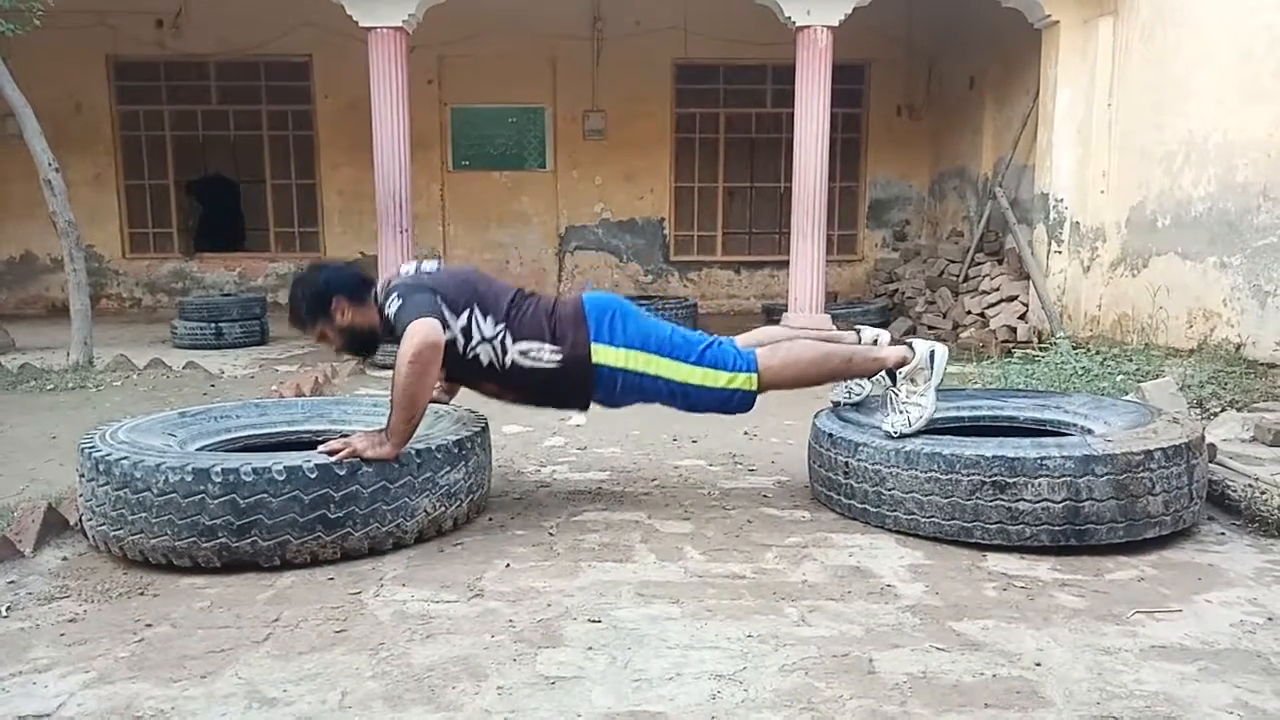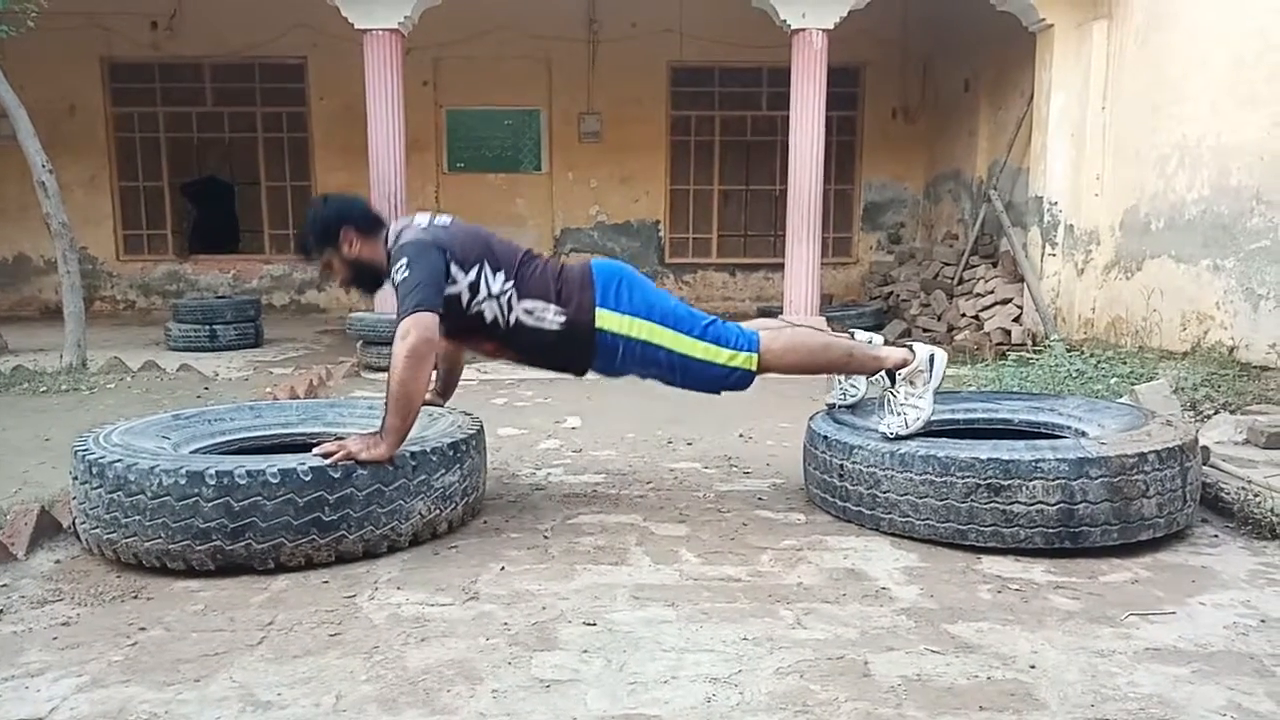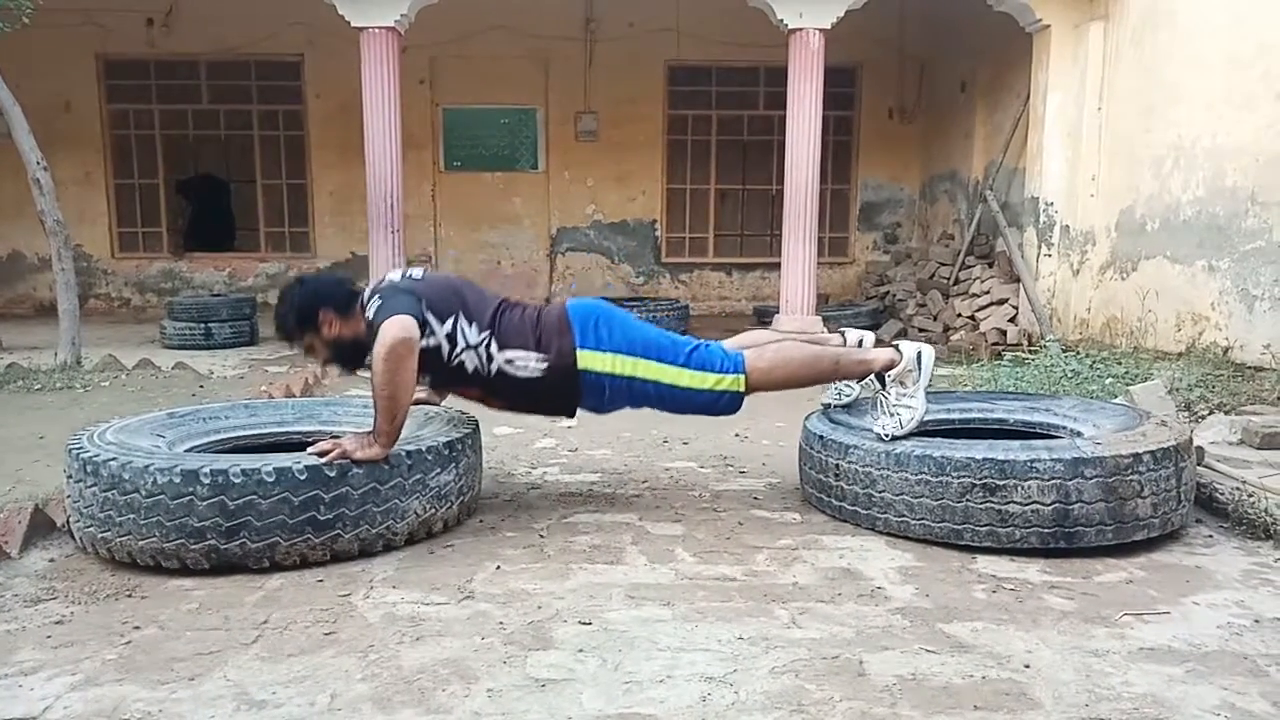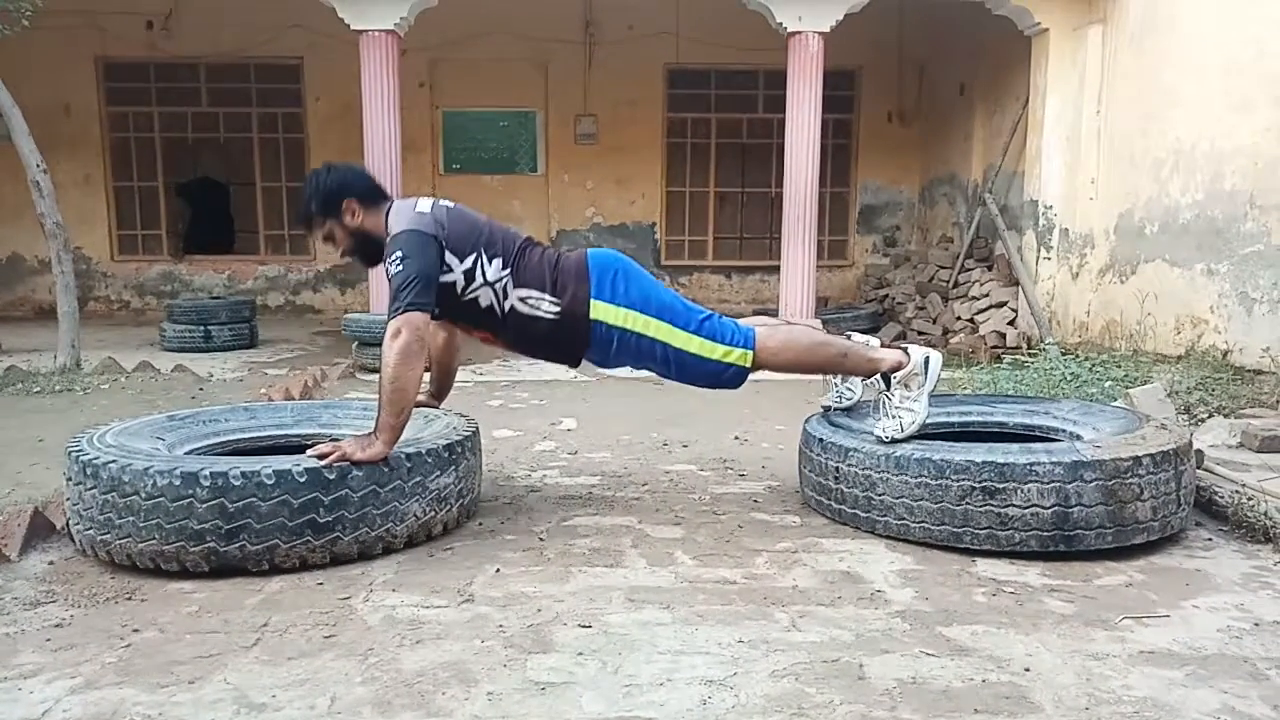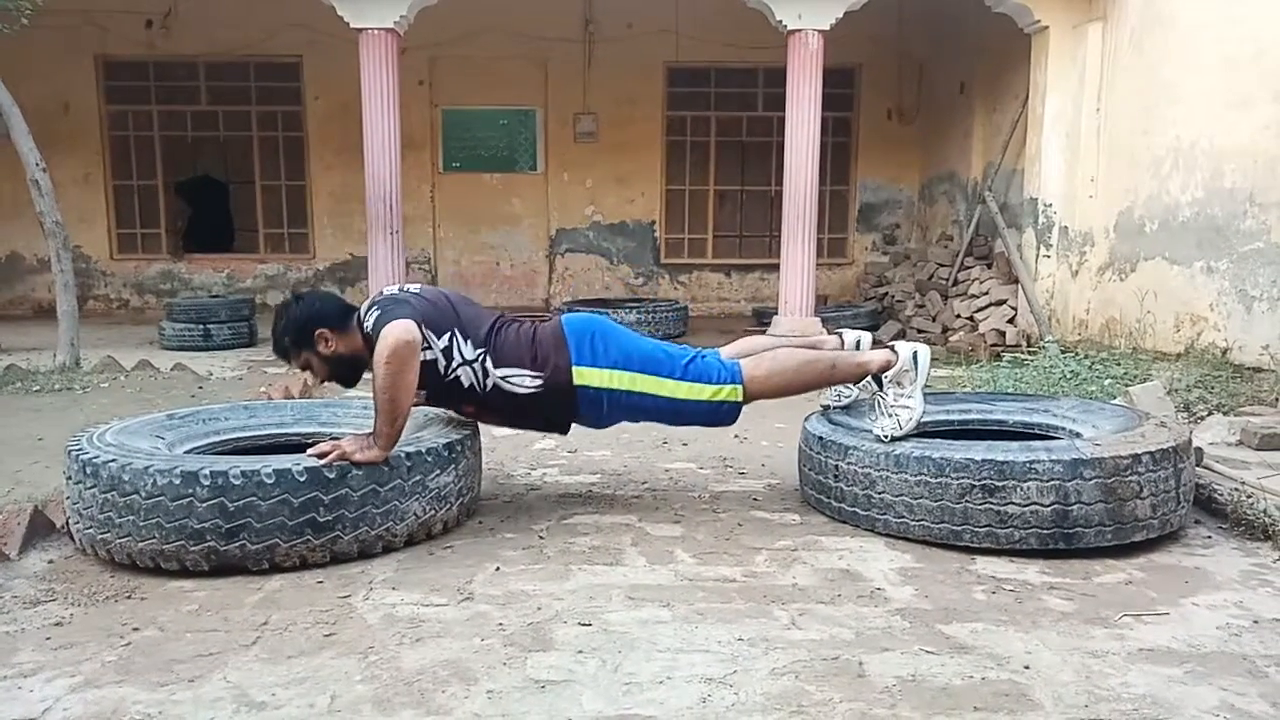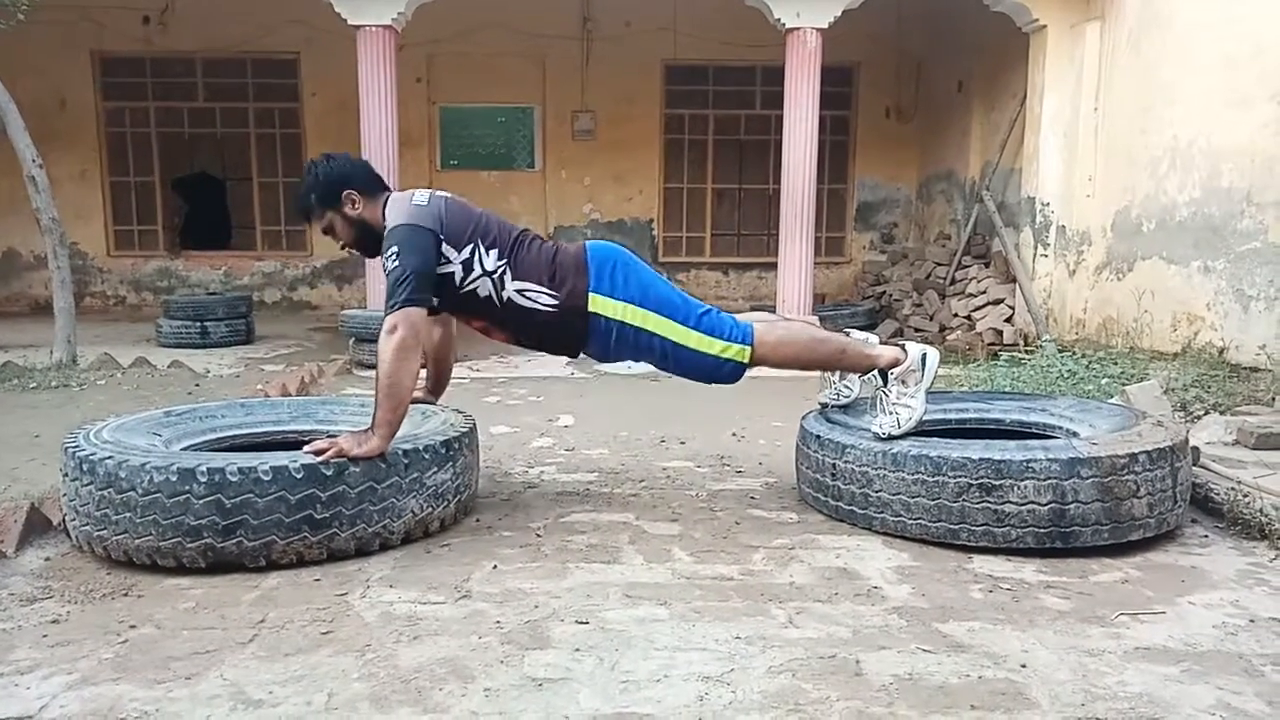
dt=0.5s
person 1, frame 1
left shoulder: (399, 295)
right shoulder: (418, 287)
left elbow: (423, 346)
left wrist: (390, 440)
right wrist: (438, 391)
left hip: (596, 347)
right hip: (591, 330)
left knee: (747, 370)
right knee: (736, 352)
left ankle: (901, 359)
right ankle: (855, 340)
person 1, frame 2
left shoulder: (410, 249)
right shoulder: (422, 240)
left elbow: (418, 340)
right elbow: (451, 328)
left wrist: (387, 440)
right wrist: (440, 397)
left hip: (600, 313)
right hip: (592, 307)
left knee: (746, 354)
right knee: (732, 337)
left ankle: (903, 362)
right ankle: (858, 342)
person 1, frame 3
left shoulder: (383, 301)
right shoulder: (407, 292)
left elbow: (398, 344)
left wrist: (379, 440)
right wrist: (432, 390)
left hip: (583, 353)
right hip: (577, 335)
left knee: (735, 372)
right knee: (725, 356)
left ankle: (891, 363)
right ankle: (843, 344)
person 1, frame 4
left shoulder: (406, 237)
right shoulder: (422, 226)
left elbow: (406, 337)
right elbow: (446, 322)
left wrist: (381, 440)
right wrist: (434, 398)
left hip: (597, 303)
right hip: (590, 298)
left knee: (743, 351)
right knee: (732, 336)
left ankle: (898, 362)
right ankle: (855, 347)
person 1, frame 5
left shoulder: (379, 313)
right shoulder: (403, 305)
left elbow: (402, 344)
left wrist: (380, 441)
right wrist: (417, 400)
left hip: (579, 367)
right hip: (573, 348)
left knee: (735, 382)
right knee: (720, 364)
left ankle: (888, 361)
right ankle: (843, 345)
person 1, frame 6
left shoulder: (404, 227)
right shoulder: (418, 217)
left elbow: (401, 329)
right elbow: (438, 316)
left wrist: (378, 435)
right wrist: (431, 392)
left hip: (596, 293)
right hip: (588, 289)
left knee: (739, 344)
right knee: (731, 331)
left ankle: (895, 359)
right ankle: (855, 344)
